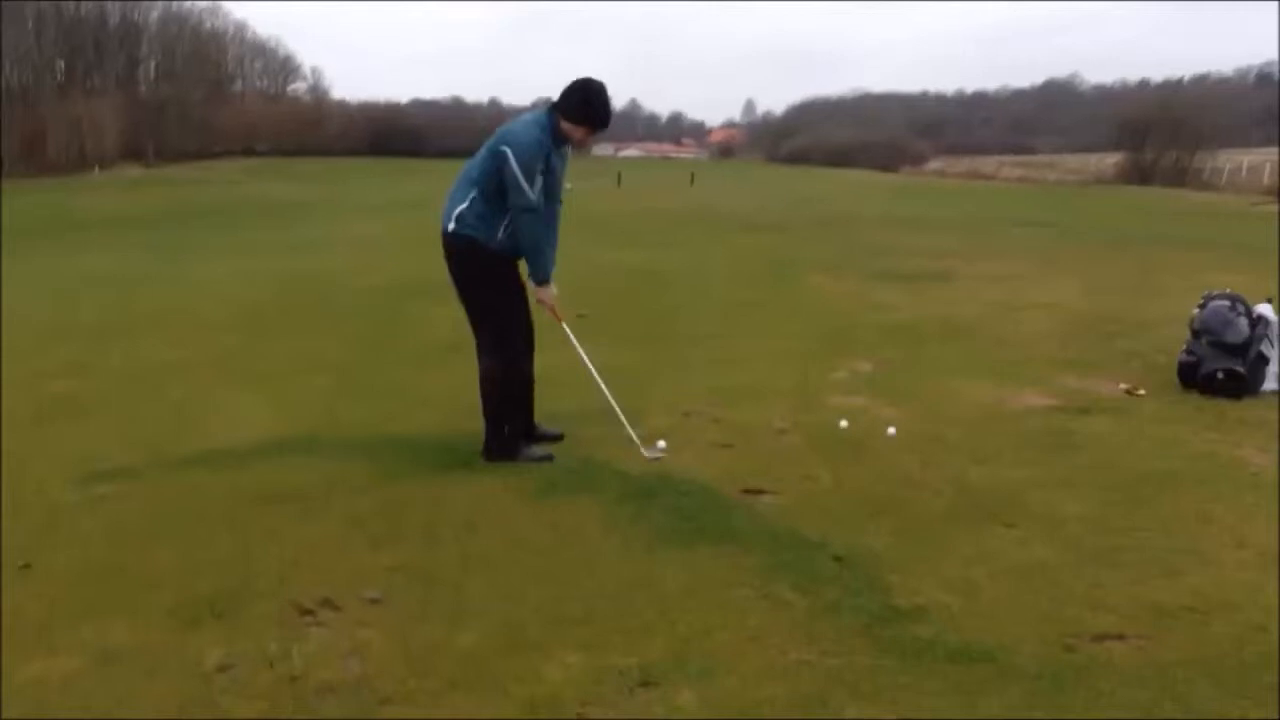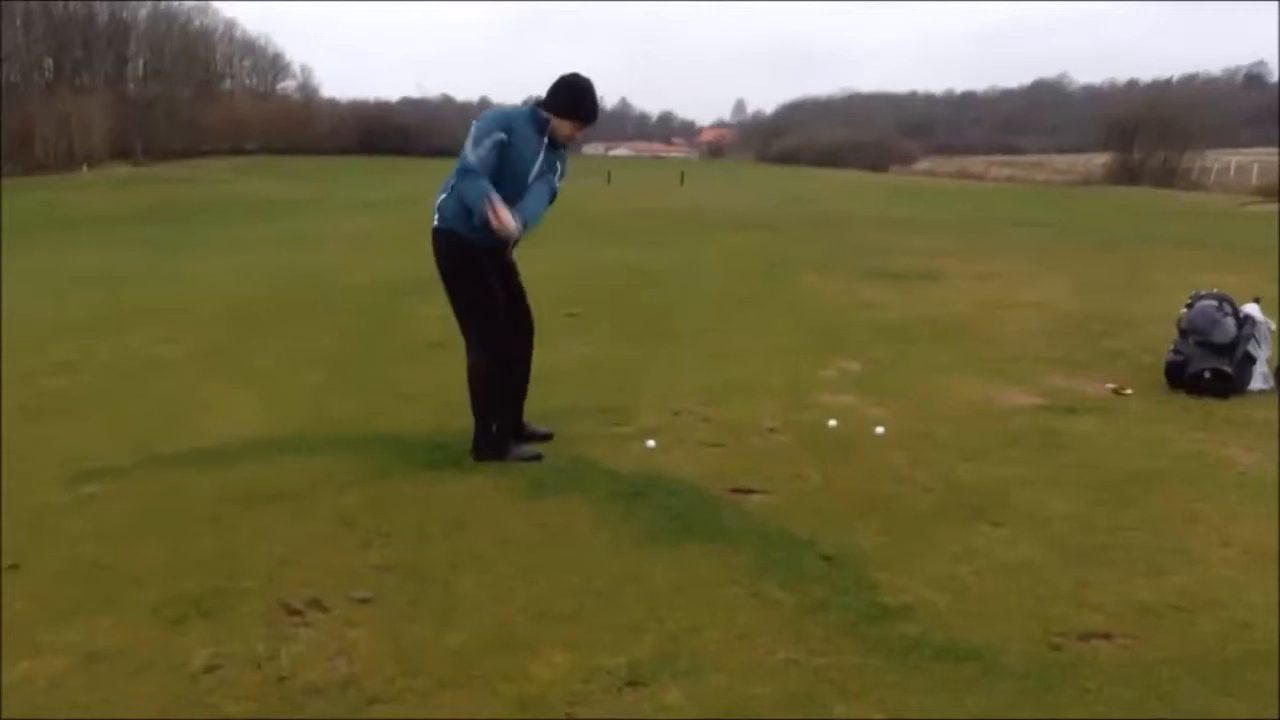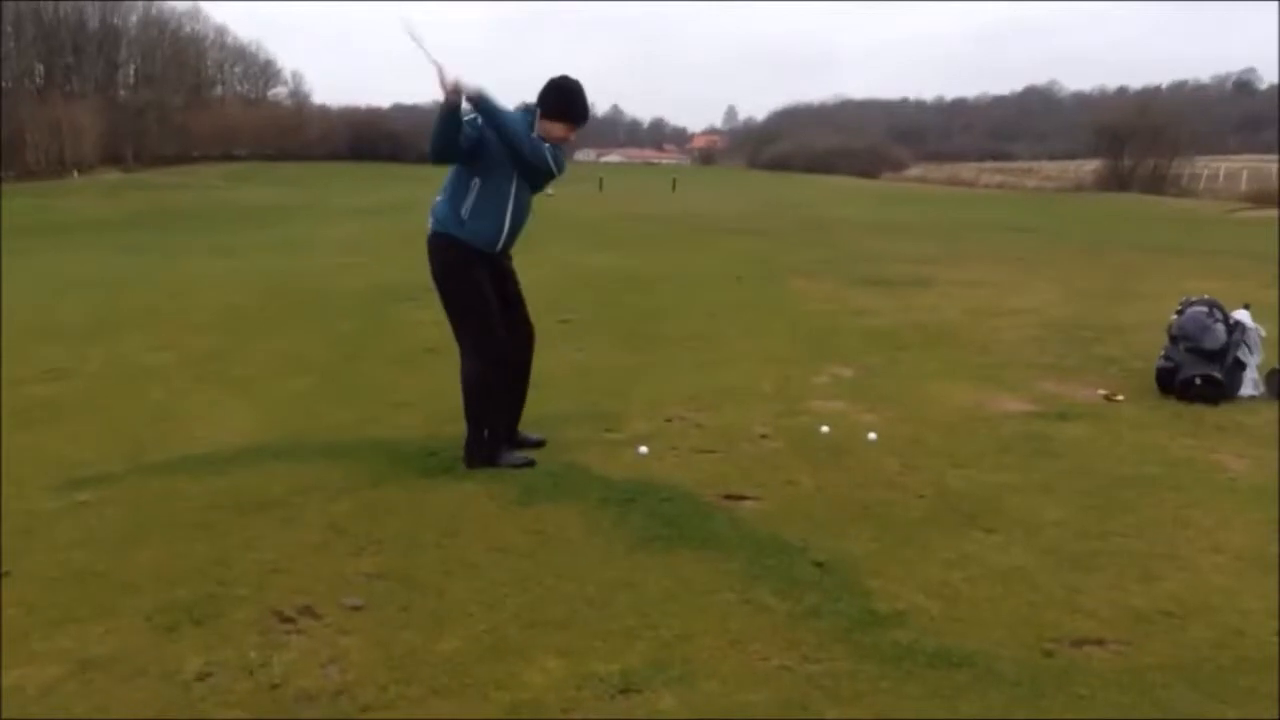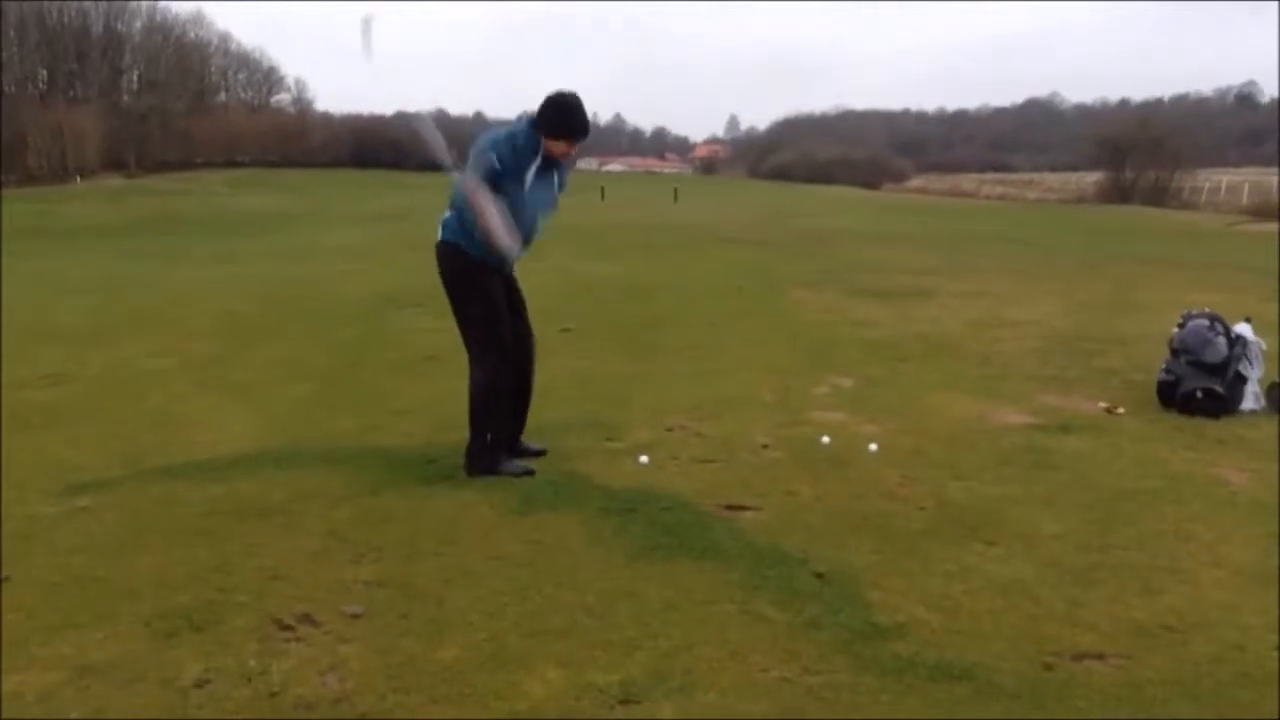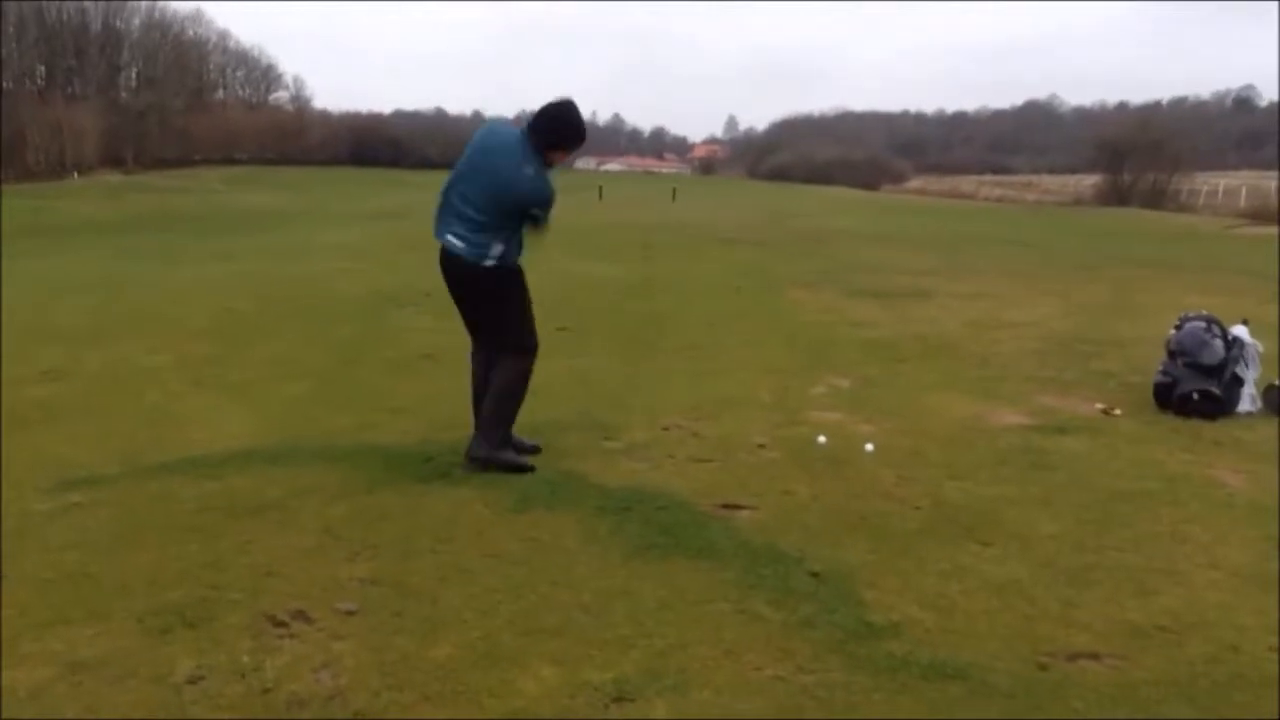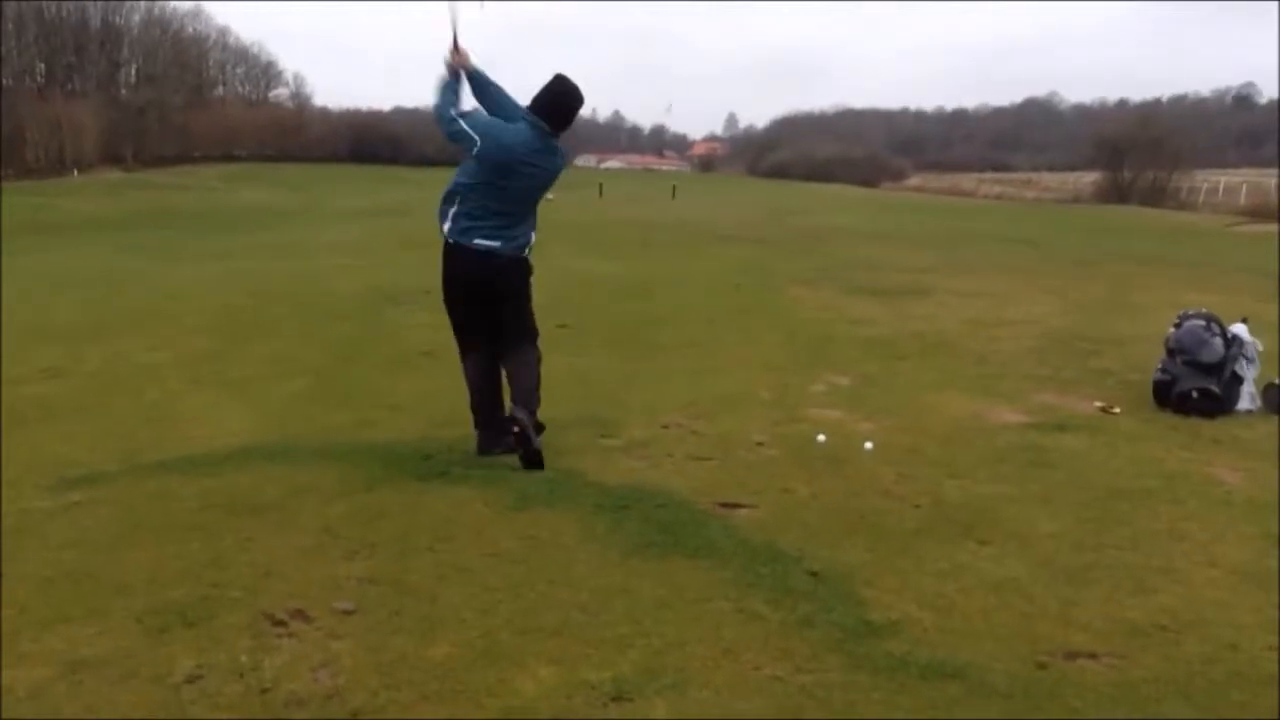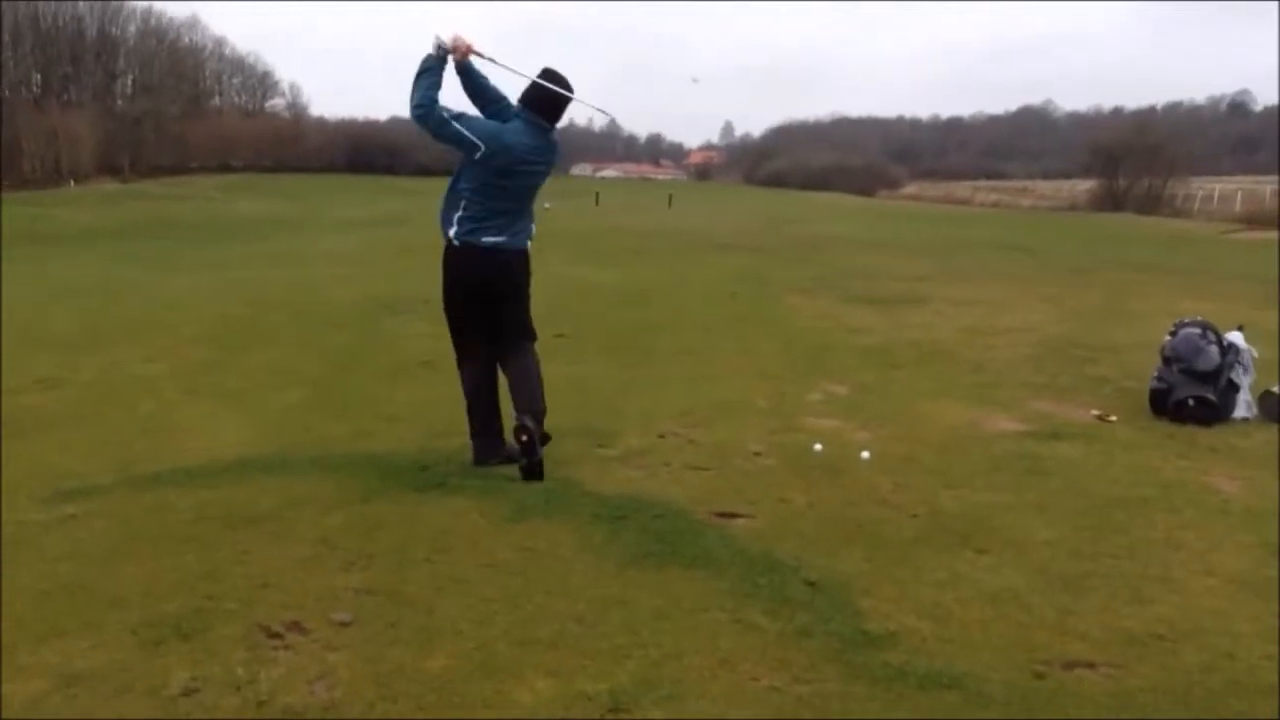
dt=0.2s
person 1, frame 1
left shoulder: (552, 144)
right shoulder: (526, 141)
left elbow: (548, 210)
right elbow: (527, 212)
left wrist: (542, 272)
right wrist: (542, 278)
left hip: (493, 244)
right hip: (471, 241)
left knee: (518, 336)
right knee: (501, 341)
left ankle: (520, 424)
right ankle: (502, 441)
person 1, frame 2
left shoulder: (555, 154)
right shoulder: (500, 123)
left elbow: (541, 195)
right elbow: (470, 175)
left wrist: (517, 221)
right wrist: (490, 205)
left hip: (493, 246)
right hip: (459, 237)
left knee: (517, 332)
right knee: (489, 338)
left ankle: (509, 423)
right ankle: (491, 440)
person 1, frame 3
left shoulder: (550, 155)
right shoulder: (487, 121)
left elbow: (520, 144)
right elbow: (442, 151)
left wrist: (479, 99)
right wrist: (451, 105)
left hip: (492, 253)
right hip: (454, 244)
left knee: (518, 339)
right knee: (483, 345)
left ankle: (504, 429)
right ankle: (484, 446)
person 1, frame 4
left shoulder: (554, 169)
right shoulder: (498, 144)
left elbow: (536, 203)
right elbow: (468, 195)
left wrist: (512, 223)
left hip: (495, 261)
right hip: (463, 254)
left knee: (519, 348)
right knee: (493, 352)
left ankle: (506, 438)
right ankle: (485, 453)
person 1, frame 5
left shoulder: (495, 133)
right shoulder: (535, 185)
left hip: (456, 252)
right hip: (490, 265)
left knee: (488, 345)
right knee: (517, 348)
left ankle: (494, 433)
right ankle: (489, 441)
person 1, frame 6
left shoulder: (494, 135)
right shoulder: (552, 159)
left elbow: (447, 115)
right elbow: (512, 114)
left wrist: (455, 72)
right wrist: (471, 71)
left hip: (460, 254)
right hip: (509, 260)
left knee: (476, 345)
right knee: (520, 342)
left ankle: (490, 431)
right ankle: (523, 412)
person 1, frame 7
left shoulder: (493, 138)
right shoulder: (548, 149)
left elbow: (424, 112)
right elbow: (502, 108)
left wrist: (439, 57)
right wrist: (465, 64)
left hip: (465, 256)
right hip: (512, 258)
left knee: (474, 353)
right knee: (518, 345)
left ankle: (487, 443)
right ankle: (530, 418)
